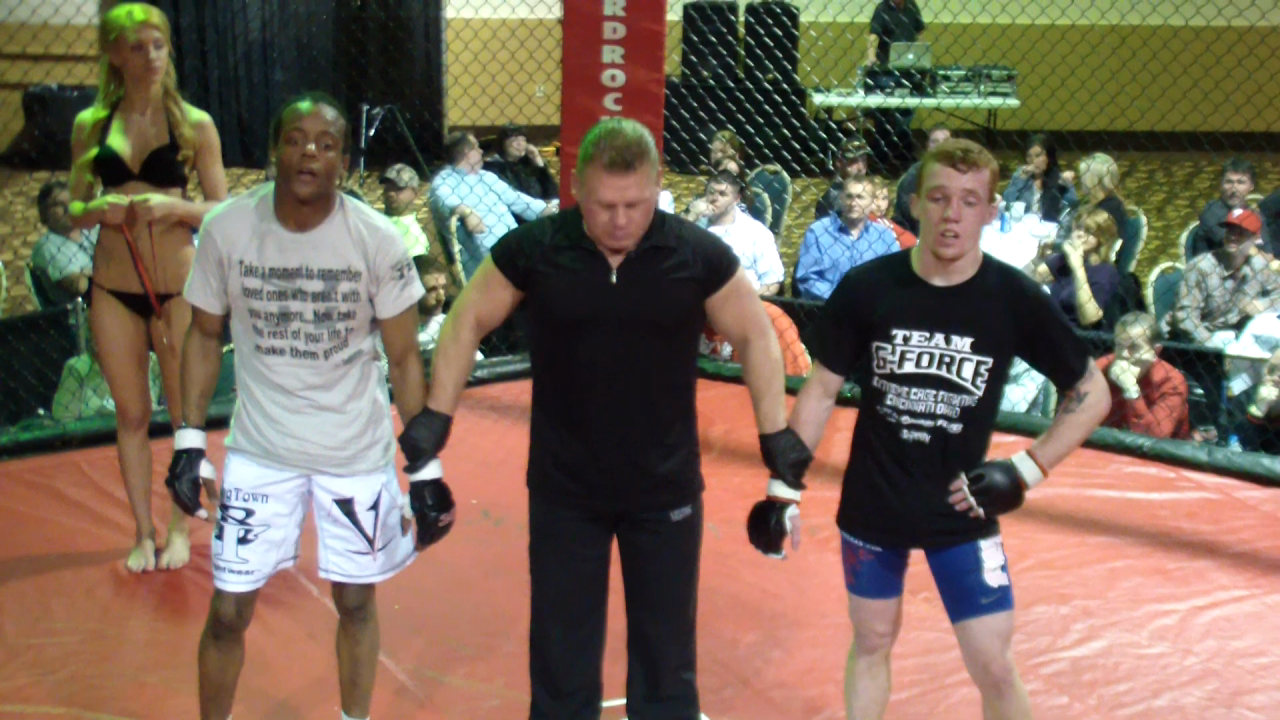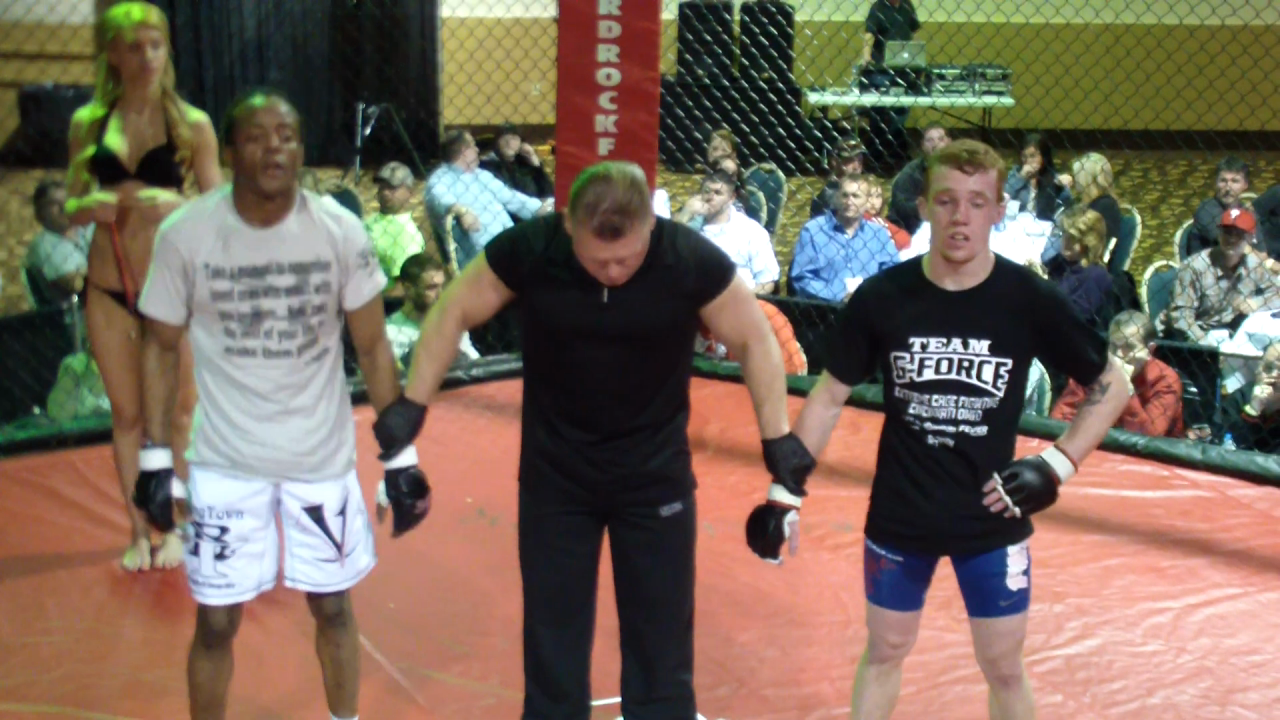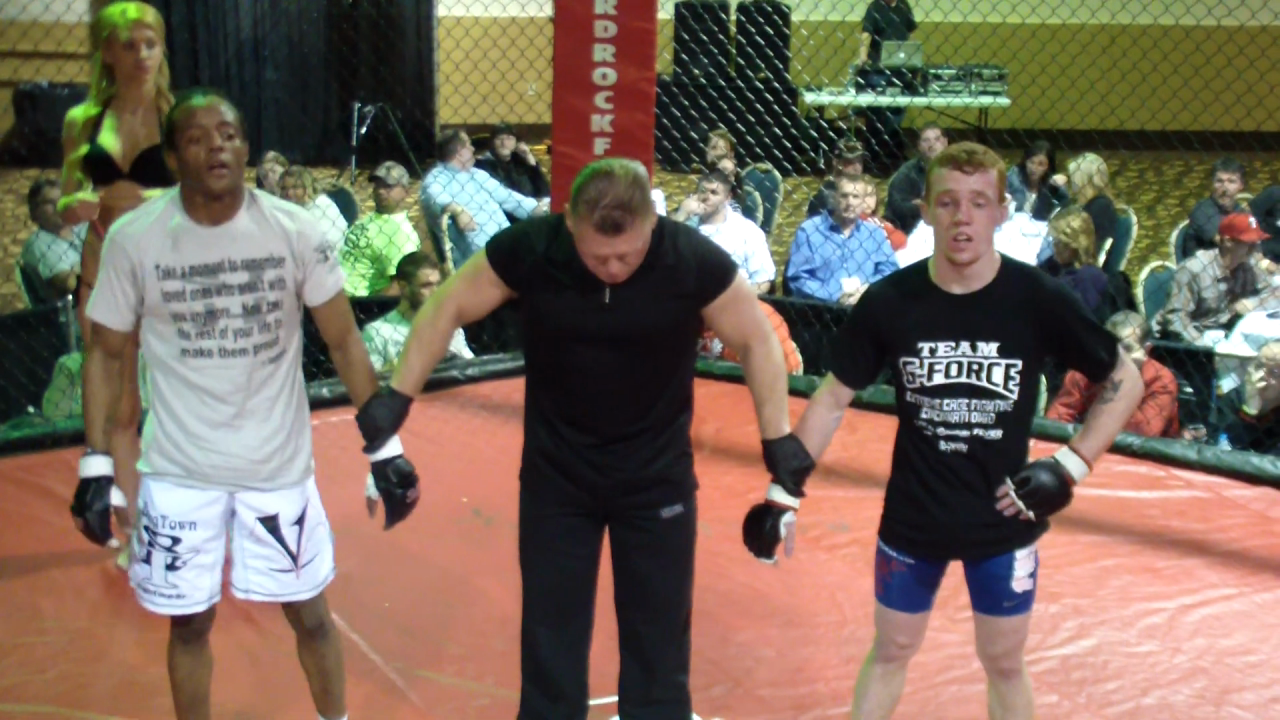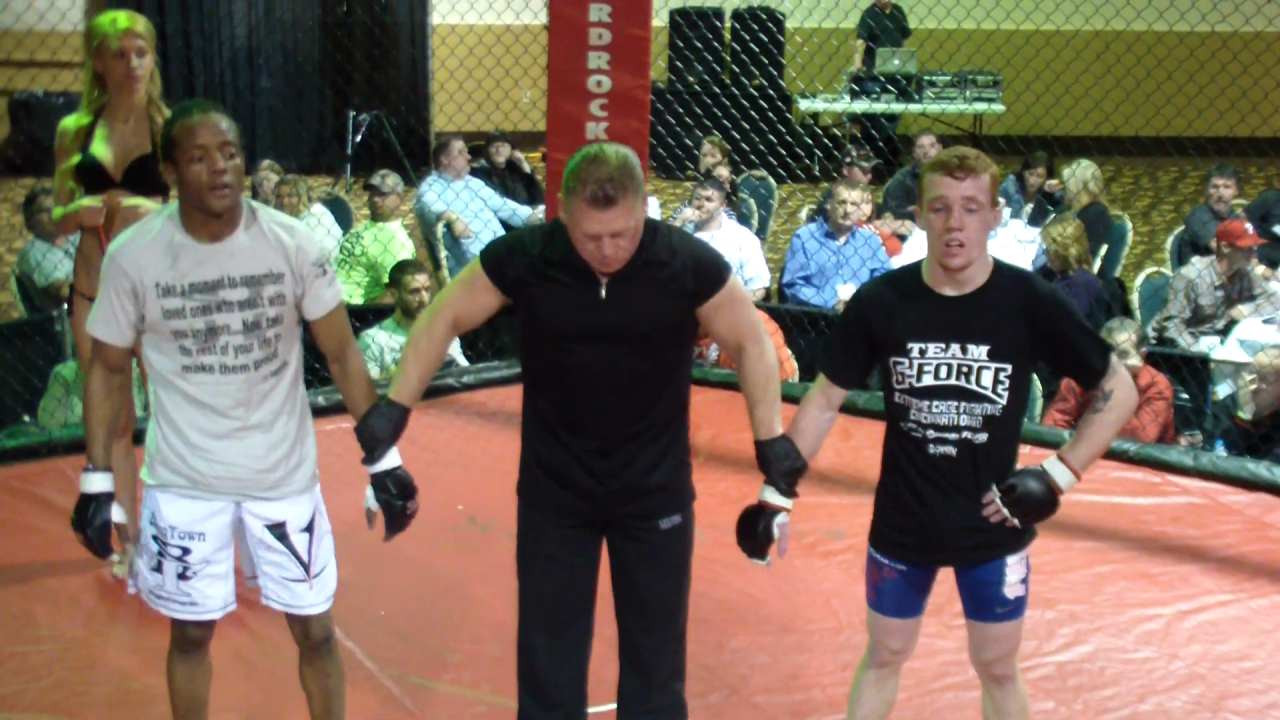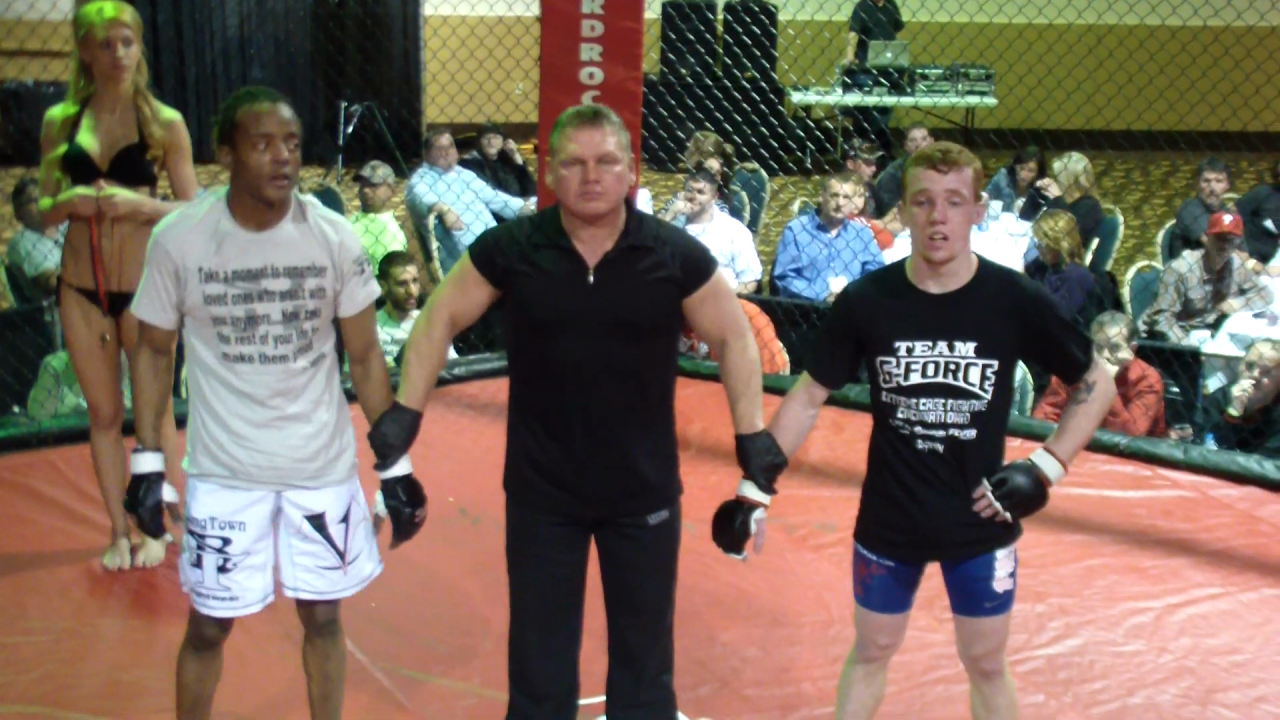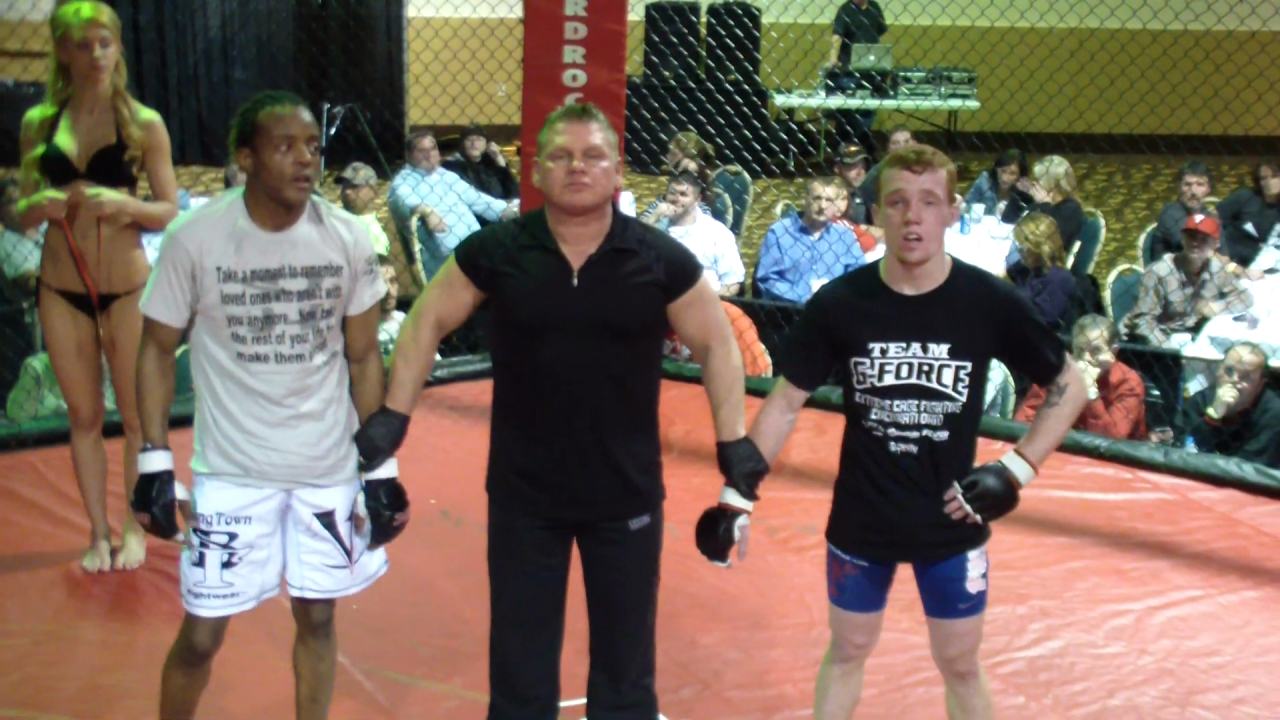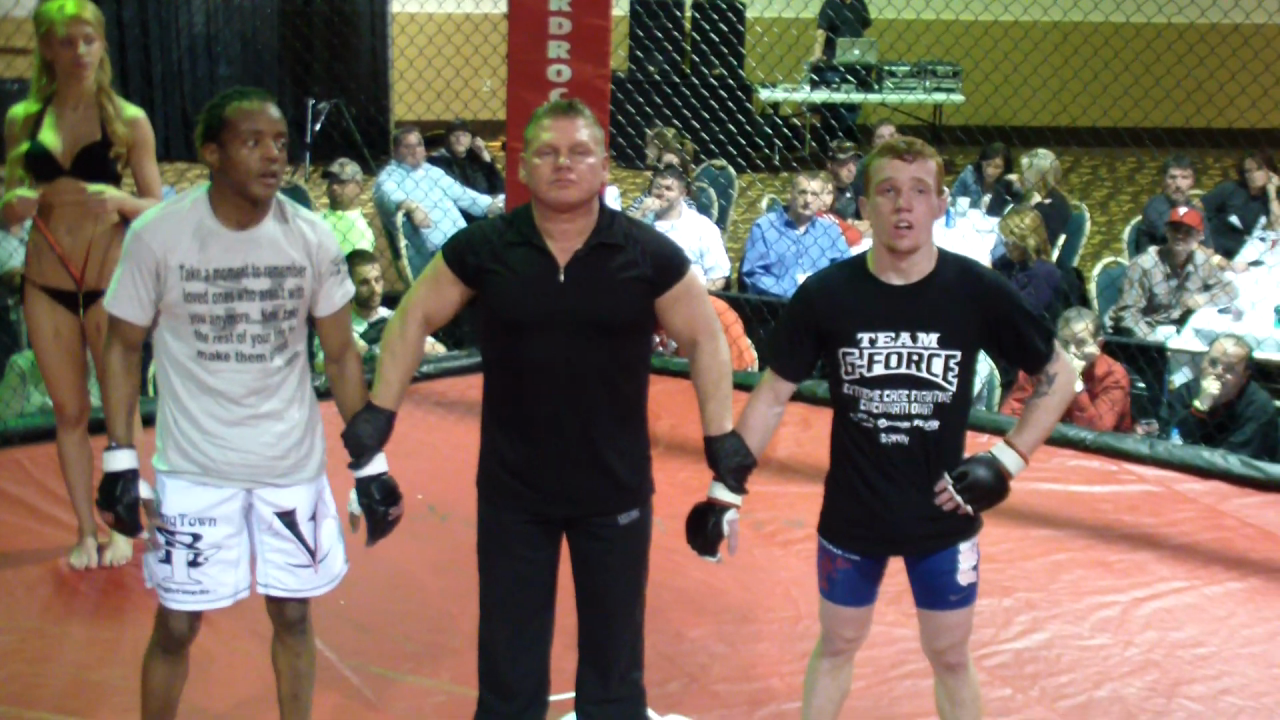
dt=0.4s
person 1, frame 1
left shoulder: (377, 240)
right shoulder: (225, 228)
left elbow: (405, 358)
right elbow: (204, 335)
left wrist: (425, 466)
right wrist: (189, 442)
left hip: (356, 452)
right hip: (260, 450)
left knee: (355, 600)
right knee: (229, 611)
person 1, frame 2
left shoulder: (341, 231)
right shoulder: (183, 234)
left elbow: (372, 347)
right elbow: (161, 347)
left wrist: (399, 455)
right wrist: (155, 459)
left hip: (322, 457)
right hip: (225, 460)
left knee: (331, 605)
right knee: (216, 621)
person 1, frame 3
left shoulder: (294, 229)
right shoulder: (132, 238)
left elbow: (344, 341)
right elbow: (107, 353)
left wrist: (384, 446)
right wrist: (96, 466)
left hip: (279, 463)
right hip: (179, 469)
left knee: (309, 613)
right knee: (189, 621)
person 1, frame 4
left shoulder: (293, 242)
right shoulder: (133, 254)
left elbow: (343, 354)
right elbow: (108, 369)
left wrist: (384, 459)
right wrist: (97, 480)
left hip: (286, 476)
right hip: (185, 481)
left knee: (315, 630)
right knee: (191, 632)
person 1, frame 5
left shoulder: (335, 237)
right shoulder: (177, 238)
left elbow: (364, 356)
right elbow: (153, 351)
left wrist: (395, 464)
right wrist: (146, 463)
left hip: (323, 465)
right hip: (223, 470)
left knee: (322, 616)
right knee: (209, 624)
person 1, frame 6
left shoulder: (348, 238)
right shoulder: (193, 238)
left elbow: (365, 357)
right elbow: (158, 350)
left wrist: (381, 467)
right wrist: (154, 463)
left hip: (328, 467)
right hip: (231, 468)
left knee: (317, 618)
right knee: (201, 635)
person 1, frame 7
left shoulder: (312, 238)
right shoulder: (156, 235)
left elbow: (341, 355)
right elbow: (122, 348)
left wrist: (369, 463)
right wrist: (119, 460)
left hip: (291, 465)
right hip: (193, 468)
left knee: (292, 615)
right knee: (175, 627)
person 2, frame 1
left shoulder: (699, 254)
right shoulder: (532, 248)
left elbow: (755, 338)
right elbow: (467, 322)
left wrist: (775, 434)
right wrist: (437, 416)
left hip: (666, 484)
right hip: (564, 485)
left knee: (666, 643)
right knee: (562, 643)
person 2, frame 2
left shoulder: (693, 259)
right shoulder: (526, 249)
left elbow: (755, 342)
right elbow: (451, 315)
left wrist: (778, 440)
right wrist: (412, 406)
left hip: (656, 478)
right hip: (554, 478)
left knee: (661, 636)
right knee: (552, 640)
person 2, frame 3
left shoulder: (694, 259)
right shoulder: (527, 248)
left elbow: (756, 342)
right elbow: (445, 310)
left wrist: (779, 440)
right wrist: (395, 398)
left hip: (658, 479)
right hip: (555, 477)
left knee: (659, 638)
right knee: (550, 639)
person 2, frame 4
left shoulder: (689, 262)
right shoulder: (522, 256)
left elbow: (751, 344)
right elbow: (442, 319)
left wrist: (771, 441)
right wrist: (394, 408)
left hip: (656, 489)
right hip: (553, 490)
left knee: (655, 648)
right knee: (549, 651)
person 2, frame 5
left shoulder: (677, 255)
right shoulder: (509, 248)
left elbow: (734, 339)
right elbow: (439, 321)
left wrist: (752, 436)
right wrist: (405, 413)
left hip: (645, 488)
right hip: (541, 488)
left knee: (644, 642)
right knee: (540, 647)
person 2, frame 6
left shoulder: (662, 259)
right shoulder: (493, 251)
left elbow: (716, 345)
right elbow: (426, 324)
left wrist: (733, 443)
right wrist: (392, 417)
left hip: (628, 492)
right hip: (522, 492)
left knee: (625, 648)
right knee: (520, 650)
person 2, frame 7
left shoulder: (650, 253)
right shoulder: (481, 248)
left elbow: (705, 340)
right elbow: (413, 320)
left wrist: (721, 439)
right wrist: (379, 413)
left hip: (616, 488)
right hip: (512, 488)
left knee: (613, 644)
right knee: (510, 645)
person 3, frame 1
left shoulder: (1016, 299)
right shoulder: (865, 287)
left elbow: (1091, 392)
right elbow: (821, 389)
left wrist: (1026, 469)
right wrist: (784, 487)
left hip: (962, 512)
right hip: (871, 507)
left knee: (993, 667)
right knee: (871, 644)
person 3, frame 2
left shoulder: (1030, 298)
right shoulder: (880, 296)
left elbow: (1111, 384)
right elbow: (829, 397)
left wrist: (1056, 465)
right wrist: (785, 492)
left hip: (992, 518)
right hip: (898, 515)
left knee: (1003, 666)
right knee: (885, 651)
person 3, frame 3
left shoulder: (1038, 298)
right shoulder: (887, 301)
left elbow: (1125, 381)
right elbow: (832, 399)
left wrist: (1069, 466)
right wrist: (784, 492)
left hip: (1003, 521)
right hip: (911, 517)
left knee: (1003, 662)
right knee: (891, 651)
person 3, frame 4
left shoulder: (1031, 302)
right shoulder: (879, 301)
left elbow: (1118, 390)
right elbow: (824, 400)
left wrist: (1058, 475)
right wrist: (778, 493)
left hip: (992, 526)
right hip: (901, 522)
left knee: (997, 668)
right knee: (884, 656)
person 3, frame 5
left shoulder: (1016, 299)
right shoulder: (864, 300)
left elbow: (1096, 383)
right elbow: (809, 397)
left wrist: (1045, 468)
right wrist: (755, 490)
left hip: (980, 521)
right hip: (887, 519)
left knee: (986, 663)
right knee: (871, 651)
person 3, frame 6
left shoulder: (989, 301)
right shoulder: (838, 302)
left elbow: (1069, 386)
right elbow: (786, 402)
left wrist: (1016, 470)
right wrist: (739, 495)
left hip: (951, 522)
right hip: (859, 519)
left knee: (960, 664)
right knee: (847, 651)
person 3, frame 7
left shoulder: (977, 290)
right shoulder: (825, 294)
left elbow: (1058, 375)
right elbow: (772, 395)
left wrist: (1006, 460)
right wrist: (727, 489)
left hip: (943, 516)
right hip: (851, 513)
left knee: (949, 657)
right knee: (837, 644)
person 4, frame 1
left shoulder: (194, 123)
right shoulder: (89, 124)
left elbow: (222, 211)
right elbow: (74, 209)
left wrist: (174, 206)
right wrist: (98, 209)
left hip: (178, 285)
right hip: (113, 288)
left knee: (185, 413)
right knee: (131, 415)
left ankle: (179, 528)
right ankle: (143, 532)
person 4, frame 2
left shoulder: (191, 123)
right shoulder: (87, 122)
right elbow: (70, 207)
left wrist: (172, 203)
right wrist: (89, 206)
right hip: (108, 286)
left knee: (177, 412)
right knee: (126, 415)
left ankle: (174, 527)
right ankle: (138, 532)
person 4, frame 3
right shoulder: (80, 120)
right elbow: (63, 207)
left wrist: (165, 202)
right wrist: (76, 204)
right hip: (100, 282)
right knee: (117, 412)
right ankle: (130, 528)
person 4, frame 4
right shoulder: (73, 130)
right elbow: (57, 219)
left wrist: (152, 211)
right wrist: (75, 213)
right hip: (96, 294)
right knee: (113, 422)
right ankle: (126, 535)
person 4, frame 5
left shoulder: (164, 121)
right shoulder: (59, 120)
right elbow: (43, 210)
left wrist: (137, 203)
right wrist: (67, 202)
left hip: (146, 283)
right hip: (81, 286)
left knee: (155, 411)
right knee: (103, 414)
right ankle: (117, 531)
person 4, frame 6
left shoulder: (143, 122)
right shoulder: (38, 122)
left elbow: (171, 212)
right elbow: (21, 213)
left wrist: (123, 203)
right wrist: (39, 205)
left hip: (126, 285)
right hip: (61, 287)
left knee: (135, 414)
right knee: (83, 416)
left ankle: (134, 529)
right ankle: (98, 533)
person 4, frame 7
left shoulder: (128, 119)
left elbow: (157, 207)
left wrist: (118, 199)
left hip: (111, 280)
right knee: (69, 413)
left ankle: (120, 525)
right ankle: (84, 529)
